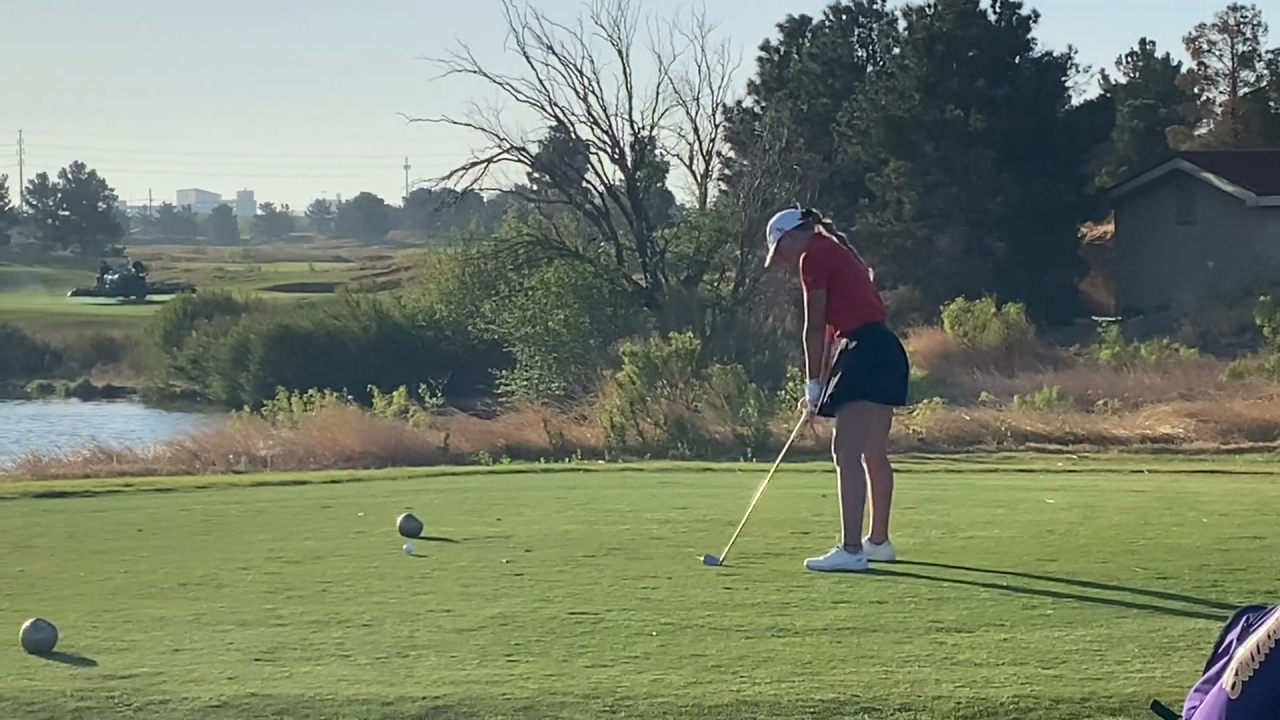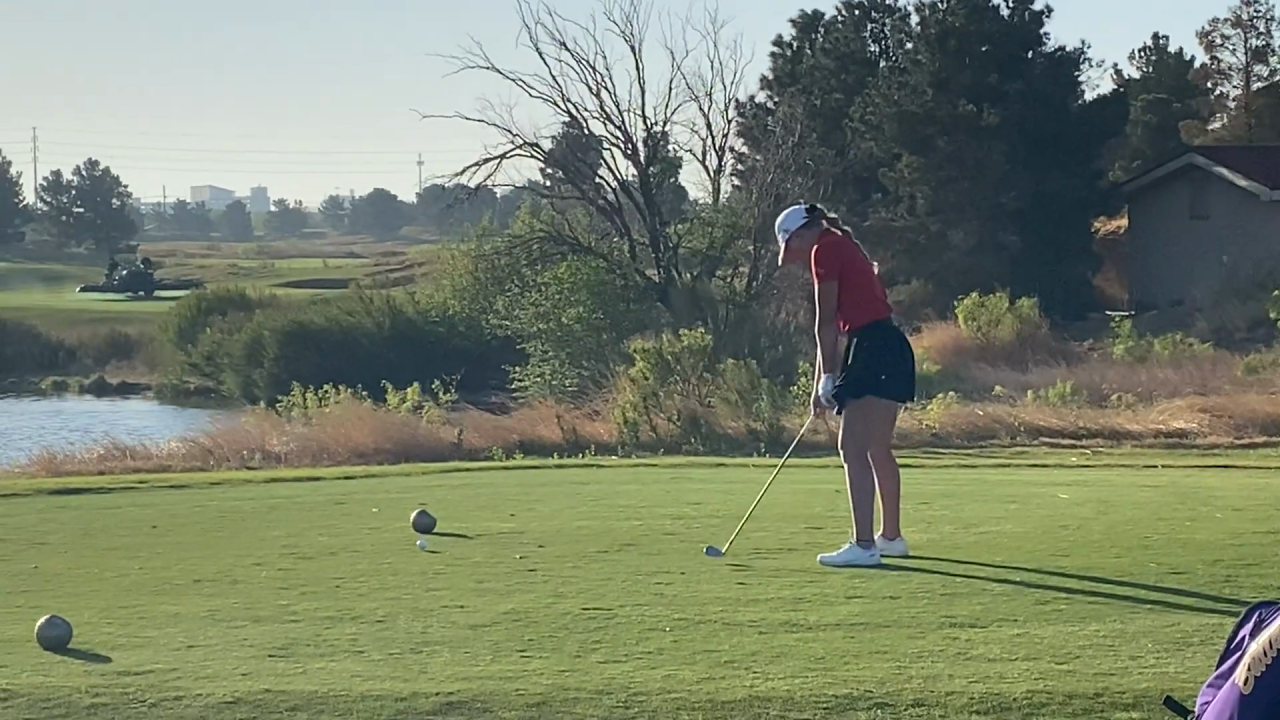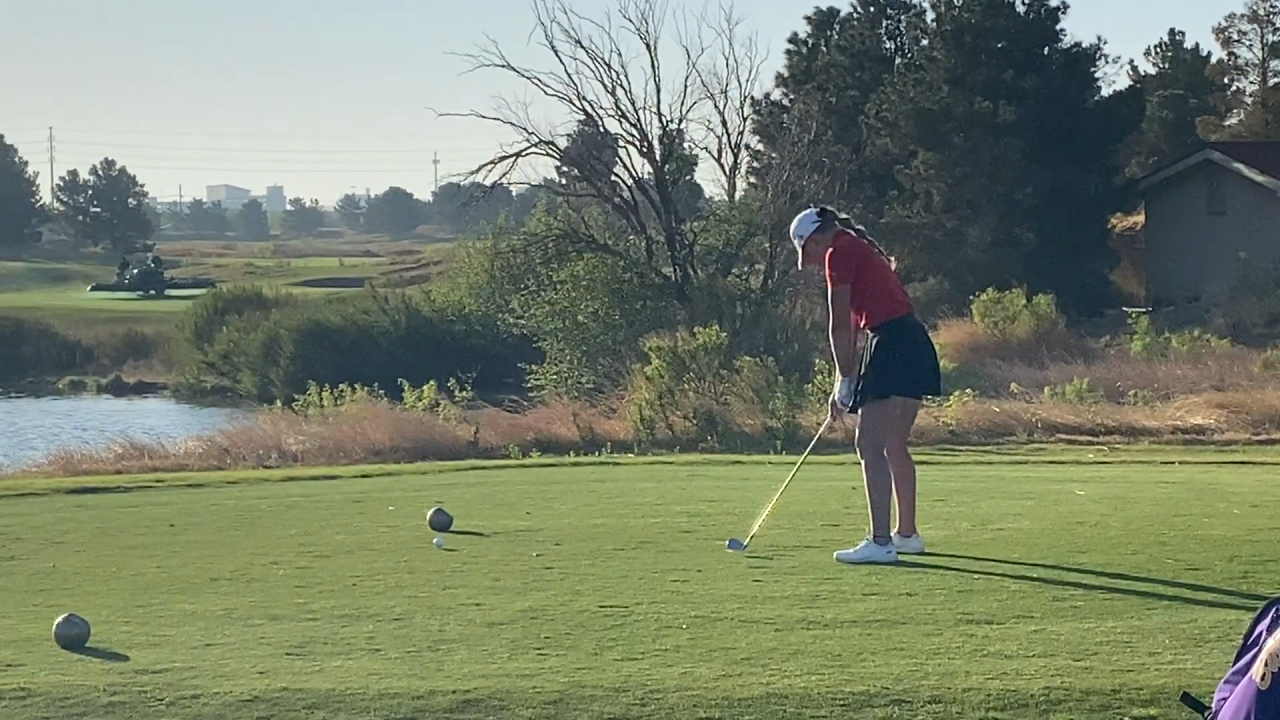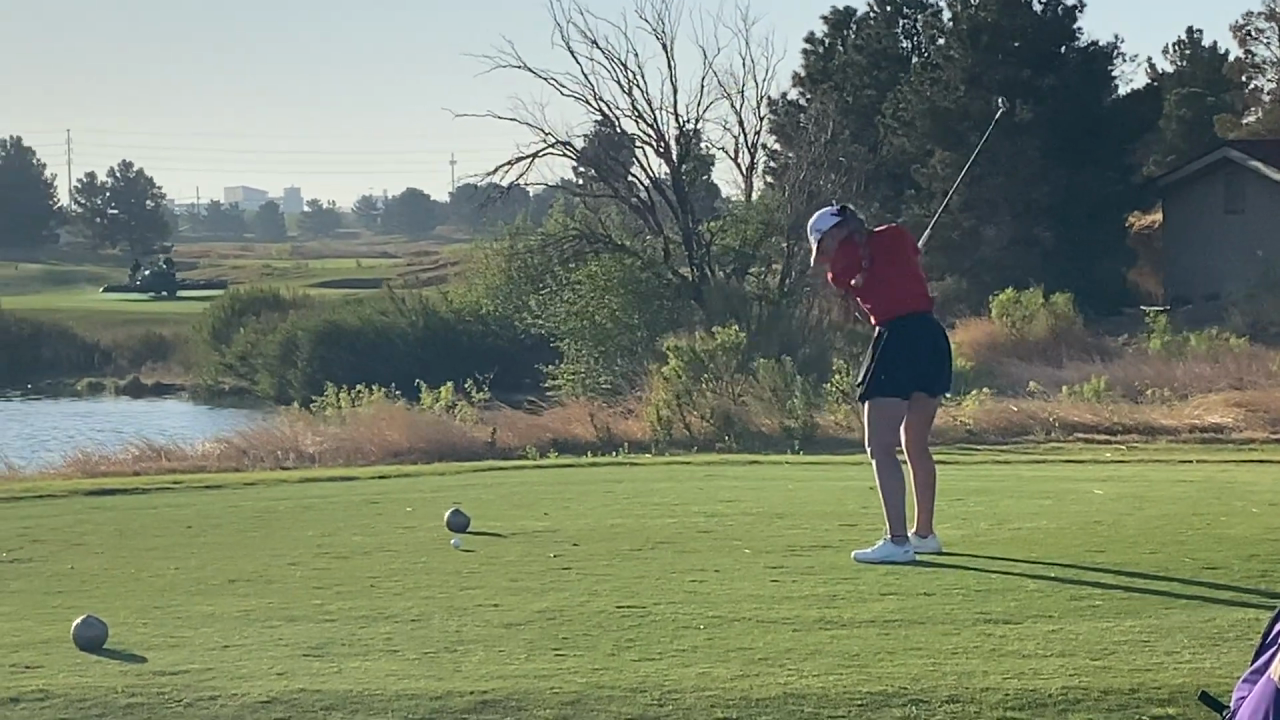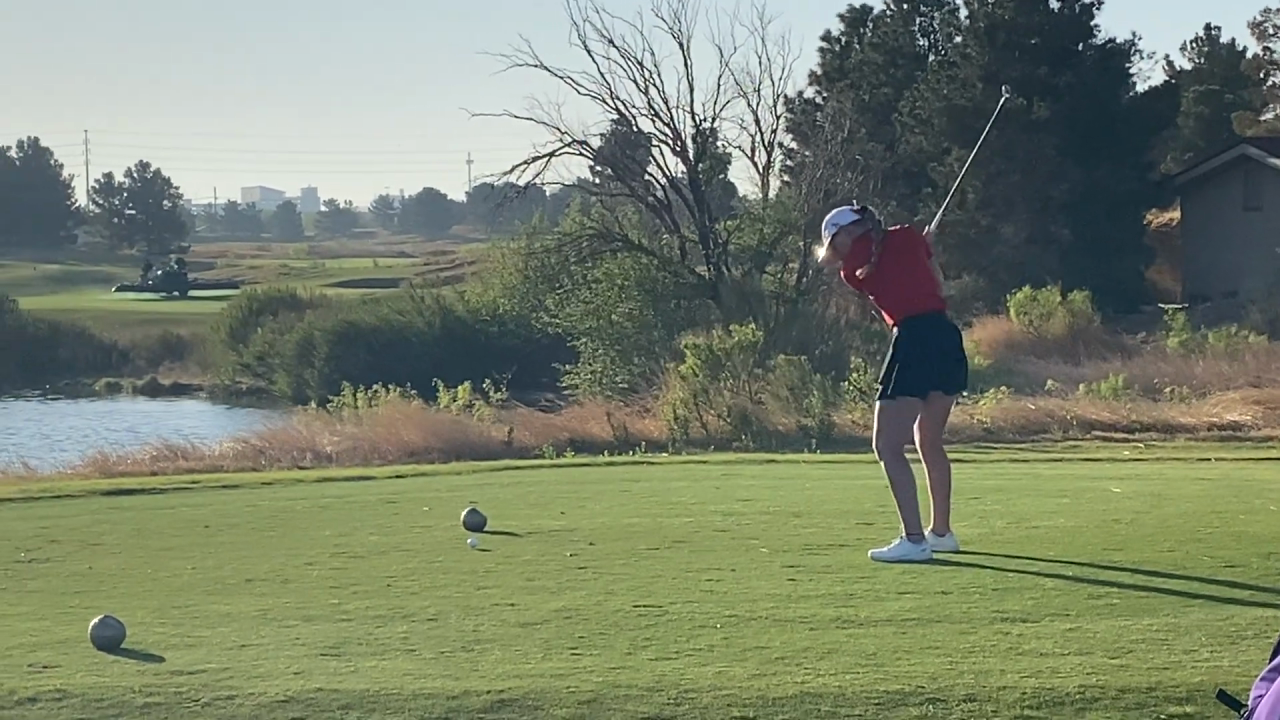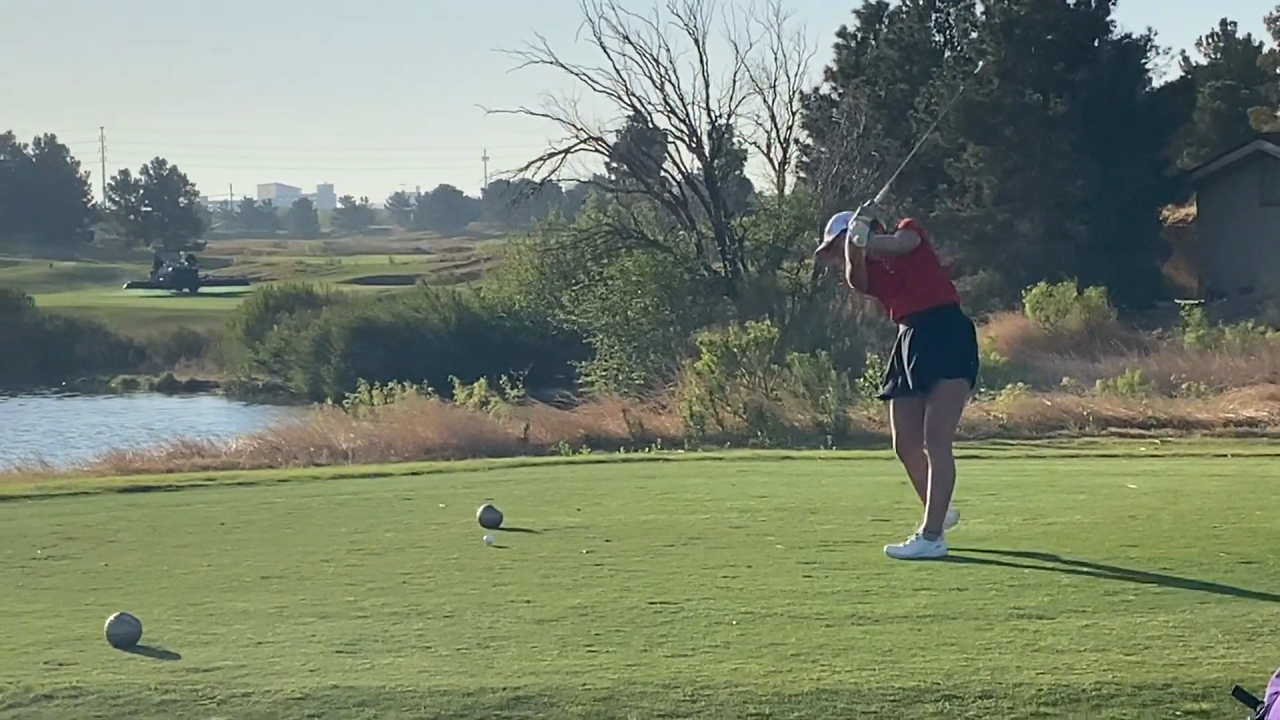
dt=0.5s
person 1, frame 1
left shoulder: (814, 257)
right shoulder: (835, 253)
left elbow: (815, 329)
right elbow: (830, 327)
left wrist: (814, 385)
right wrist: (819, 385)
left hip: (866, 353)
right hip: (884, 351)
left knee: (847, 453)
right knee: (873, 453)
left ankle: (850, 549)
right ankle: (878, 541)
person 1, frame 2
left shoulder: (824, 250)
right shoulder: (840, 249)
left elbow: (826, 323)
right elbow: (834, 325)
left wrist: (827, 378)
right wrist: (820, 383)
left hip: (873, 349)
right hip: (887, 348)
left knee: (853, 449)
right knee: (878, 450)
left ankle: (864, 545)
right ankle: (891, 537)
person 1, frame 3
left shoulder: (838, 255)
right shoulder: (859, 249)
left elbow: (839, 328)
right elbow: (854, 325)
left wrist: (844, 382)
right wrist: (844, 383)
left hip: (892, 346)
right hip: (914, 344)
left knee: (871, 447)
right knee: (894, 446)
left ankle: (880, 541)
right ankle: (907, 533)
person 1, frame 4
left shoulder: (839, 270)
right shoulder: (895, 234)
left hip: (896, 342)
right hip: (933, 337)
left knee: (880, 448)
right knee: (916, 446)
left ankle: (898, 541)
right ankle: (924, 533)
person 1, frame 5
left shoulder: (853, 267)
right shoulder: (909, 236)
right elbow: (936, 283)
left hip: (915, 344)
right hip: (946, 338)
left knee: (888, 446)
right knee: (929, 443)
left ankle: (914, 539)
right ankle: (941, 531)
person 1, frame 6
left shoulder: (907, 233)
right shoulder: (864, 275)
left elbow: (899, 244)
right elbow: (855, 273)
left wrist: (864, 238)
right wrist: (854, 245)
left hip: (947, 334)
right hip: (912, 342)
left knee: (936, 438)
right knee: (905, 444)
left ankle: (931, 536)
right ankle: (939, 512)
